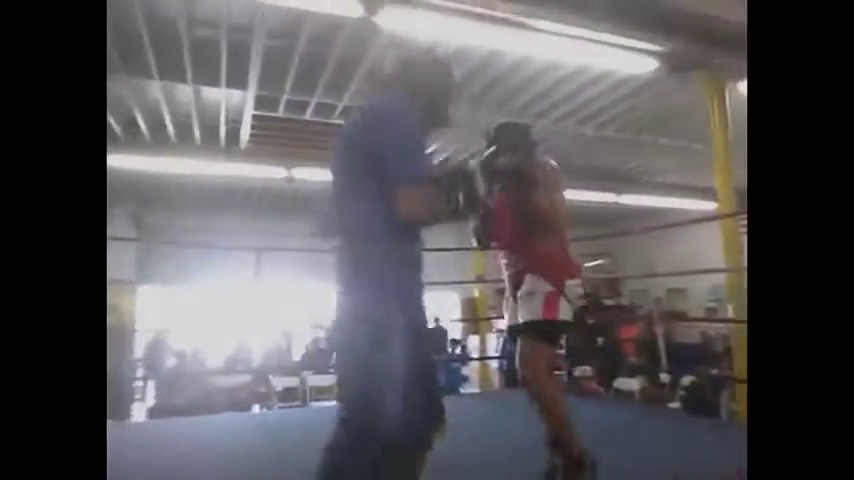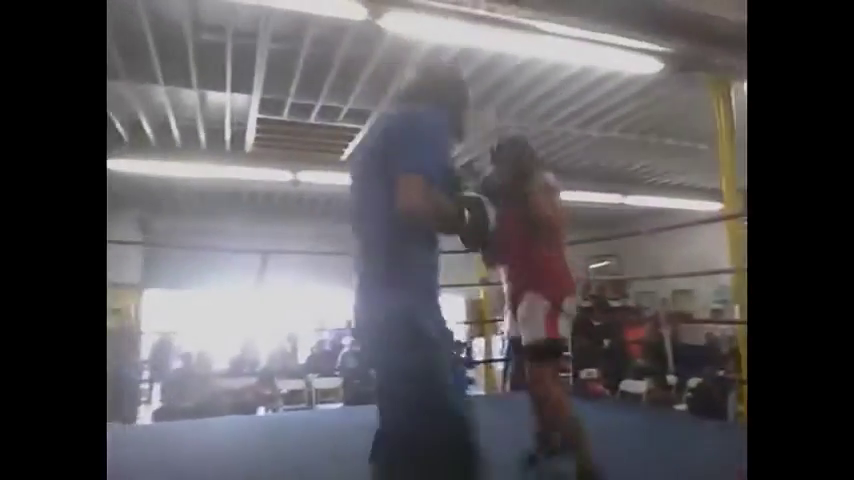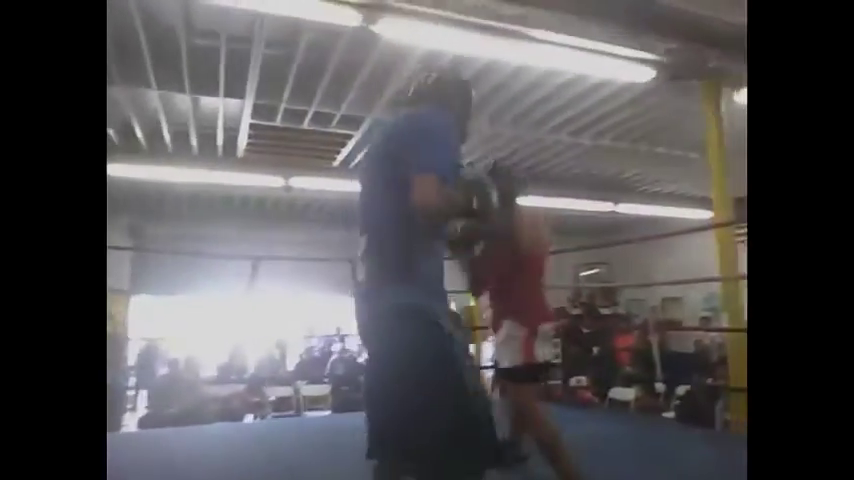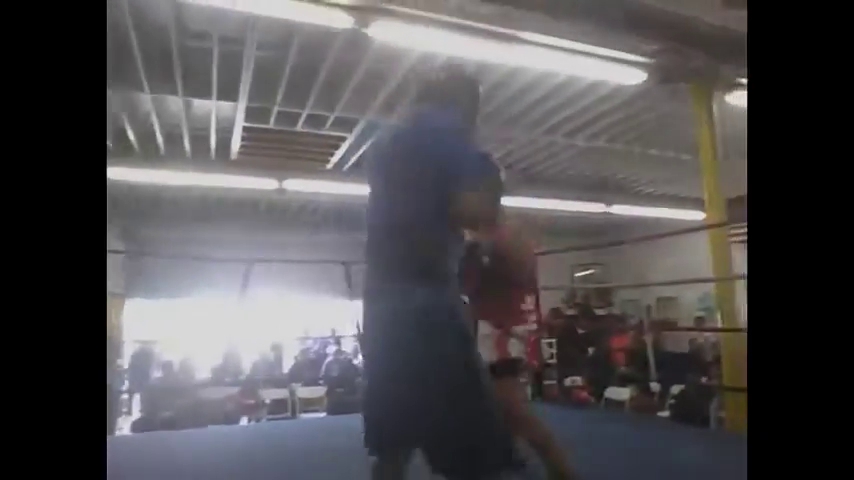
dt=0.1s
person 1, frame 1
right shoulder: (394, 114)
right elbow: (411, 206)
left wrist: (435, 187)
right wrist: (453, 203)
left hip: (380, 297)
right hip: (383, 301)
left knee: (416, 428)
person 1, frame 2
right shoulder: (425, 121)
right elbow: (413, 202)
left wrist: (445, 205)
right wrist: (463, 214)
left hip: (386, 298)
right hip: (402, 301)
person 1, frame 3
left shoulder: (386, 137)
right shoulder: (433, 126)
right elbow: (428, 198)
right wrist: (469, 201)
left hip: (379, 297)
right hip: (409, 297)
left knee: (399, 434)
right knee: (463, 441)
person 1, frame 4
left shoulder: (392, 141)
right shoulder: (448, 126)
right elbow: (475, 208)
right wrist: (490, 195)
left hip: (383, 295)
right hip: (422, 296)
person 2, frame 1
left shoulder: (542, 170)
right shoulder: (504, 190)
left elbow: (549, 217)
right elbow: (486, 236)
left wrist: (521, 176)
right wrist: (484, 196)
left hip: (549, 279)
right hip: (523, 281)
left knee: (533, 373)
right knee: (537, 372)
right ankle: (561, 448)
person 2, frame 2
left shoulder: (540, 185)
right shoulder: (507, 208)
left elbow: (549, 223)
right elbow: (493, 257)
left wrist: (523, 191)
left hip: (546, 296)
right hip: (523, 297)
left knee: (542, 387)
right knee: (540, 383)
right ankle: (547, 440)
person 2, frame 3
left shoulder: (524, 220)
right shoulder: (494, 239)
left elbow: (529, 253)
right elbow: (477, 288)
left wrist: (499, 228)
right wrist: (471, 255)
left hip: (525, 322)
right hip: (509, 322)
left knee: (525, 404)
right knee: (512, 394)
right ankle: (514, 445)
person 2, frame 4
left shoulder: (505, 237)
left elbow: (522, 273)
right elbow: (470, 285)
left hip: (502, 325)
right hip: (492, 323)
left knee: (515, 409)
